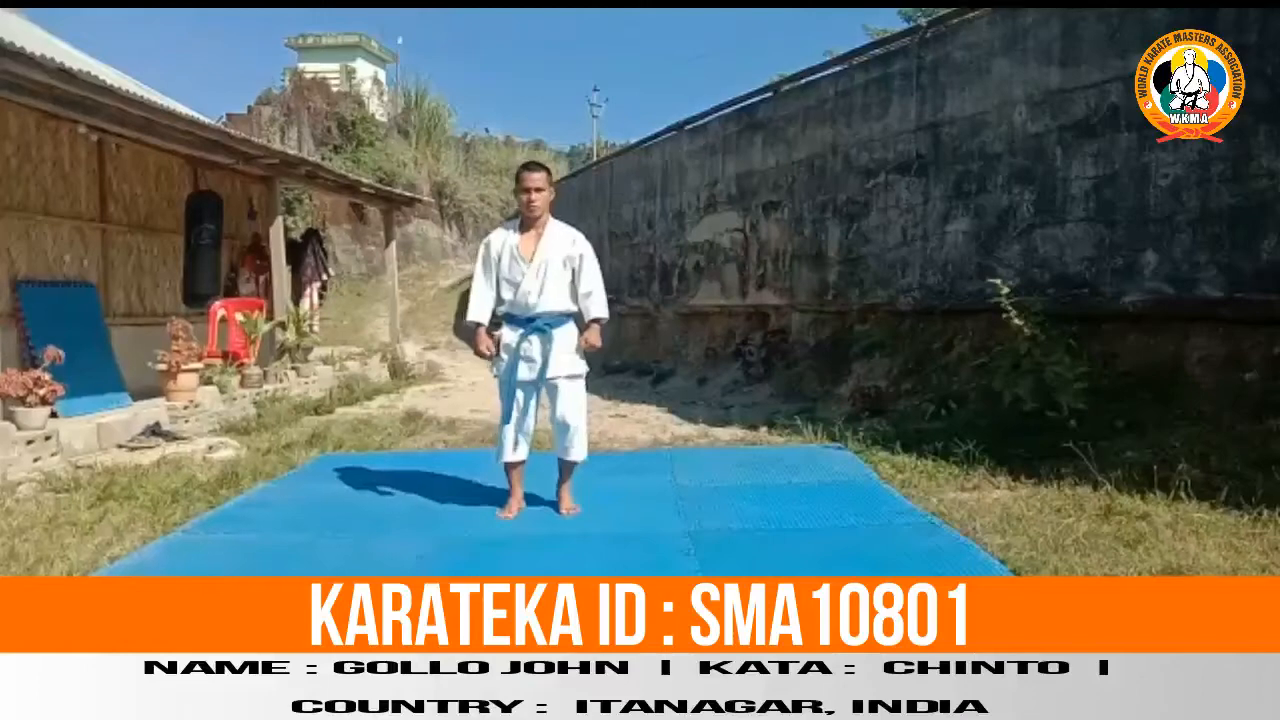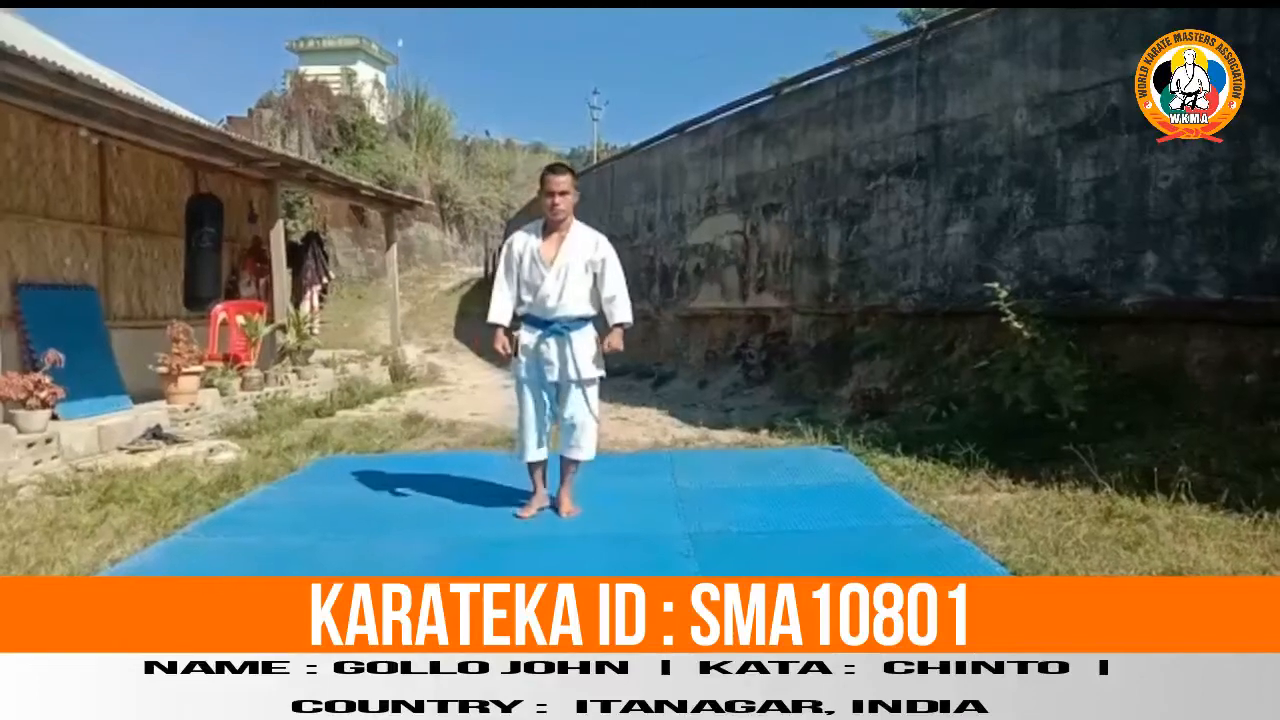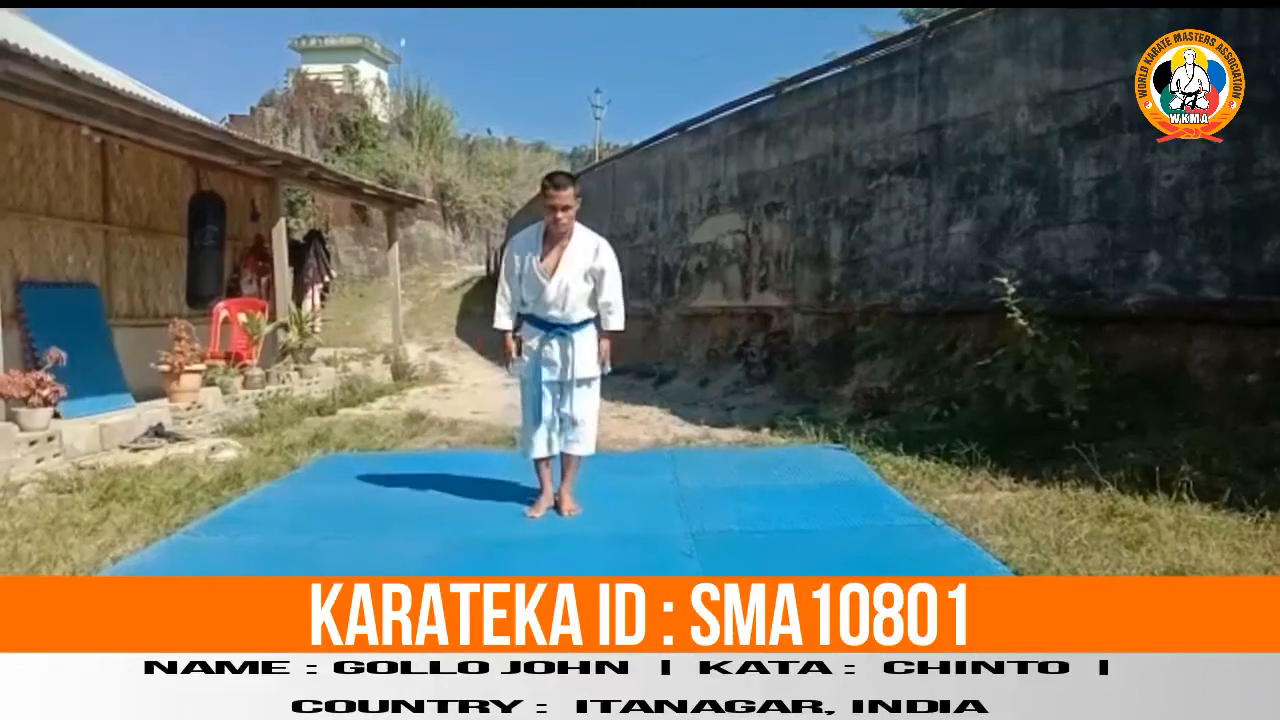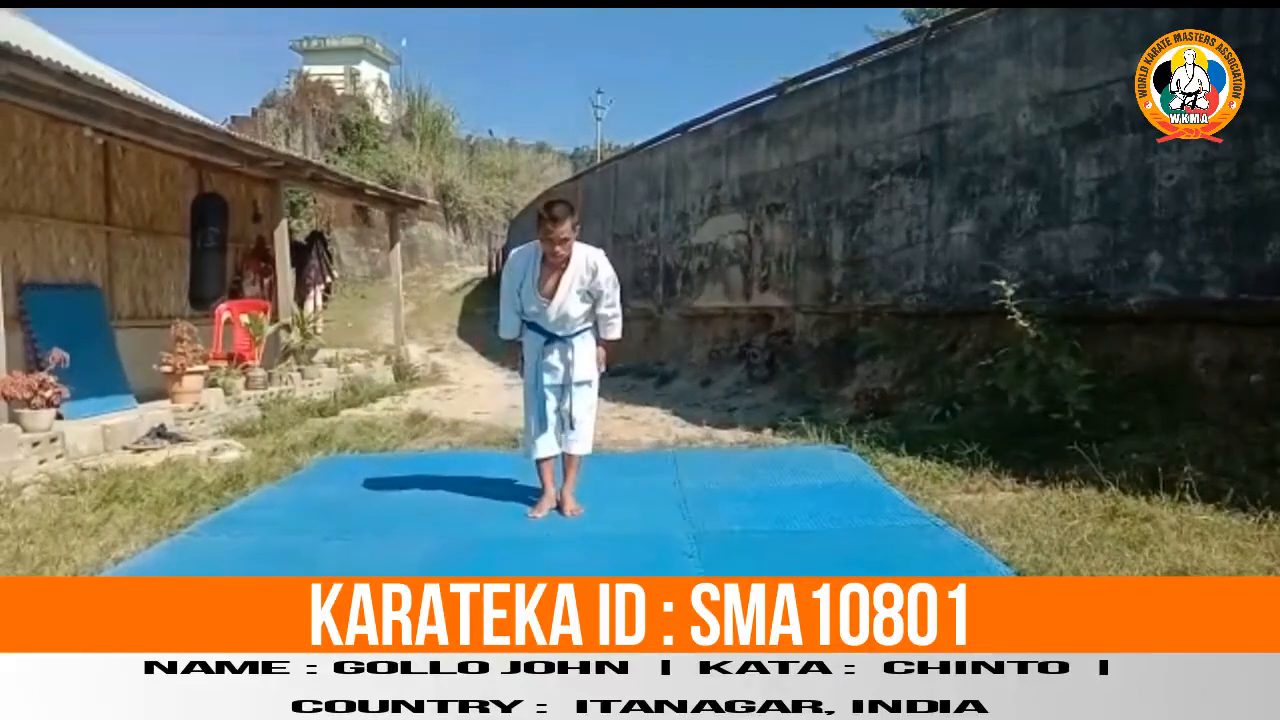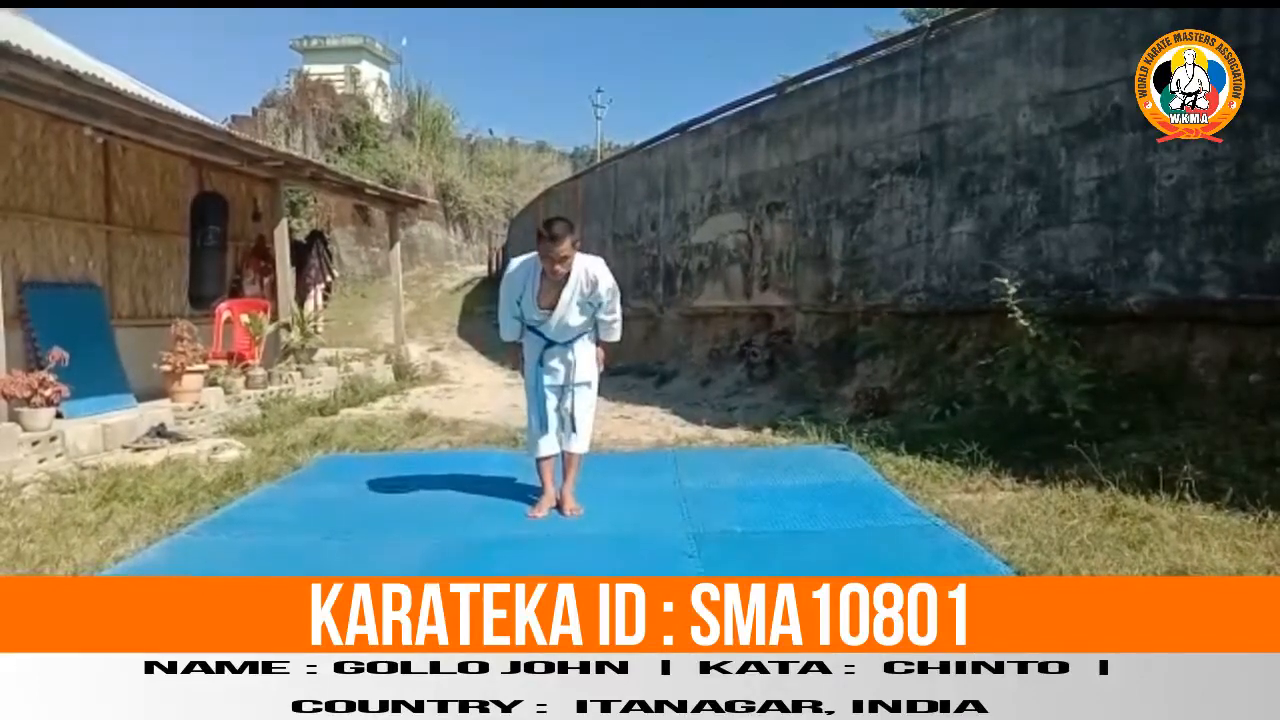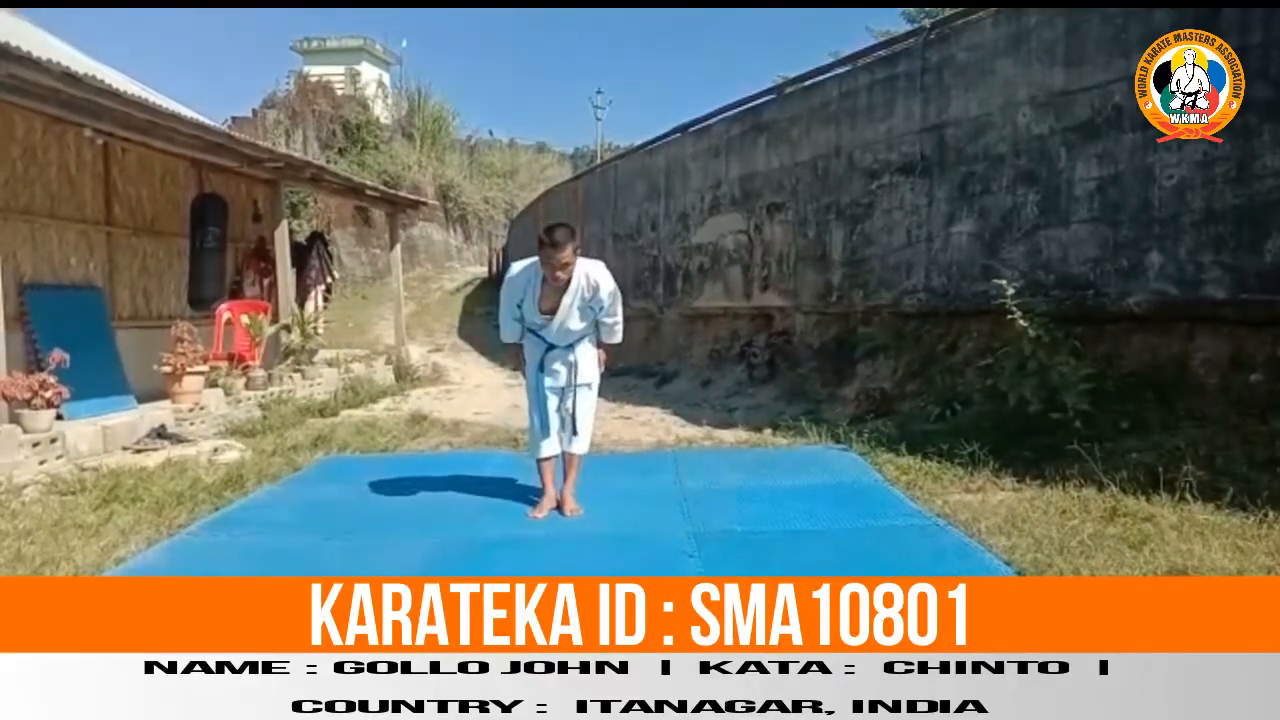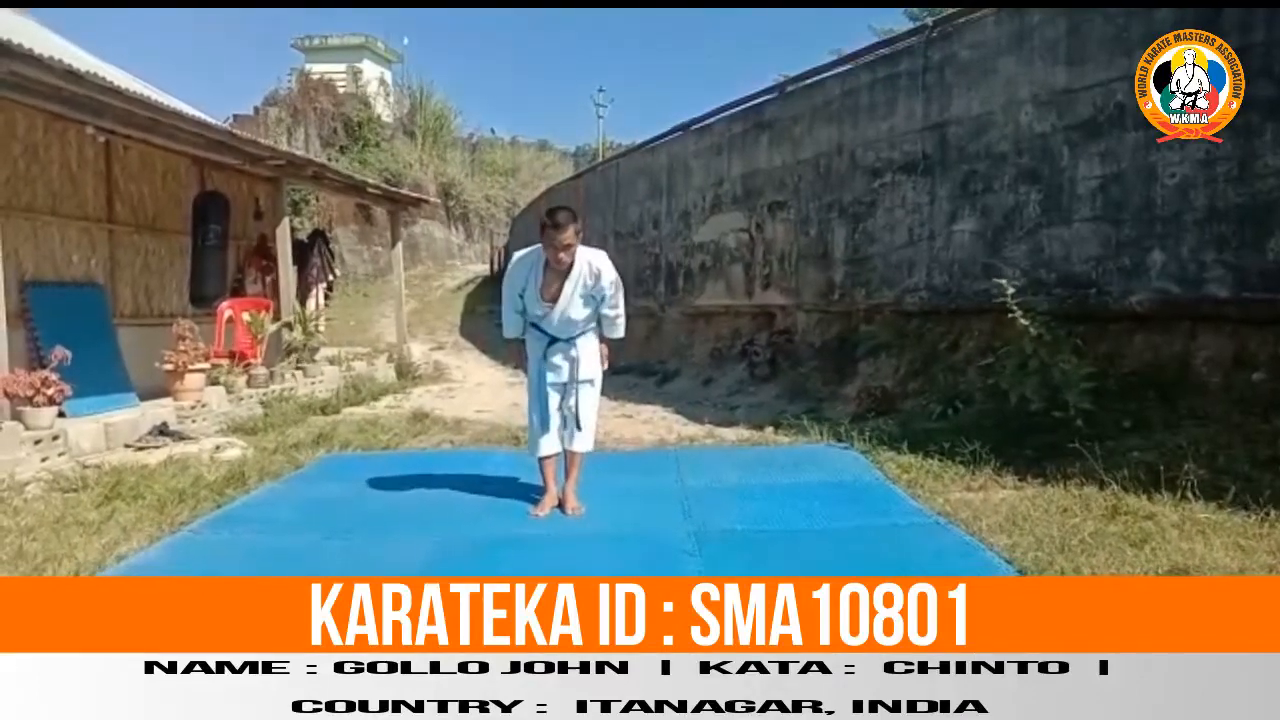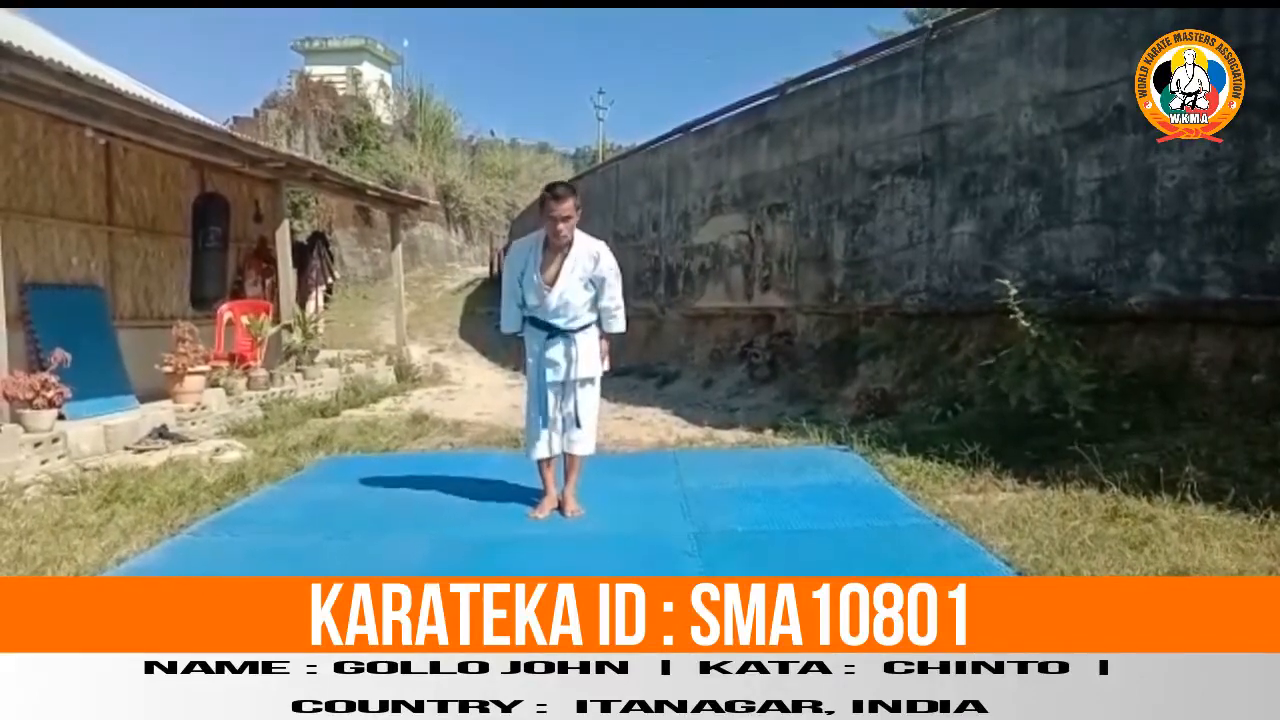
dt=0.4s
person 1, frame 1
left shoulder: (571, 239)
right shoulder: (497, 241)
left elbow: (590, 284)
right elbow: (484, 286)
left wrist: (594, 325)
right wrist: (480, 329)
left hip: (561, 337)
right hip: (516, 338)
left knee: (569, 416)
right knee: (513, 417)
left ankle: (564, 489)
right ankle: (515, 494)
person 1, frame 2
left shoulder: (594, 242)
right shoulder: (519, 241)
left elbow: (613, 286)
right elbow: (505, 287)
left wrist: (617, 328)
right wrist: (499, 329)
left hip: (578, 339)
right hip: (532, 339)
left knee: (577, 418)
right knee: (533, 419)
left ankle: (565, 492)
right ankle: (538, 492)
person 1, frame 3
left shoulder: (595, 246)
right shoulder: (520, 243)
left elbow: (610, 295)
right elbow: (508, 293)
left wrist: (606, 337)
right wrist: (508, 334)
left hip: (580, 339)
right hip: (536, 339)
left knee: (578, 416)
right knee: (537, 416)
left ankle: (566, 490)
right ankle: (545, 491)
person 1, frame 4
left shoulder: (594, 263)
right shoulder: (518, 261)
left elbow: (609, 307)
right elbow: (510, 307)
left wrist: (603, 344)
right wrist: (514, 345)
left hip: (580, 345)
right hip: (538, 344)
left knee: (577, 417)
right knee: (540, 417)
left ankle: (568, 491)
right ankle: (547, 492)
person 1, frame 5
left shoulder: (596, 274)
right shoulder: (517, 273)
left elbow: (609, 313)
right elbow: (509, 312)
left wrist: (601, 345)
right wrist: (514, 346)
left hip: (579, 347)
right hip: (538, 347)
left knee: (577, 417)
right knee: (541, 417)
left ankle: (568, 491)
right ankle: (547, 491)
person 1, frame 6
left shoulder: (597, 278)
right shoulder: (518, 277)
left elbow: (611, 315)
right elbow: (510, 314)
left wrist: (602, 346)
right wrist: (514, 347)
left hip: (581, 350)
right hip: (539, 350)
left knee: (578, 418)
right knee: (542, 418)
left ankle: (568, 491)
right ankle: (548, 492)
person 1, frame 7
left shoulder: (598, 267)
right shoulder: (520, 265)
left elbow: (612, 308)
right elbow: (512, 307)
left wrist: (605, 342)
right wrist: (516, 343)
left hip: (583, 346)
right hip: (541, 345)
left knee: (580, 415)
right knee: (543, 415)
left ankle: (570, 489)
right ankle: (549, 490)
person 1, frame 8
left shoulder: (596, 253)
right shoulder: (520, 251)
left elbow: (611, 300)
right elbow: (512, 299)
left wrist: (605, 338)
right wrist: (517, 340)
left hip: (582, 342)
right hip: (540, 342)
left knee: (580, 415)
right knee: (542, 415)
left ankle: (569, 491)
right ankle: (549, 492)
